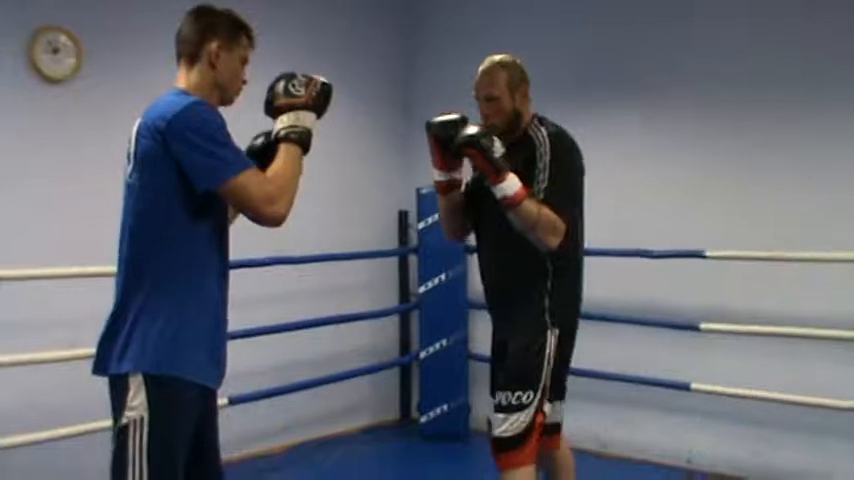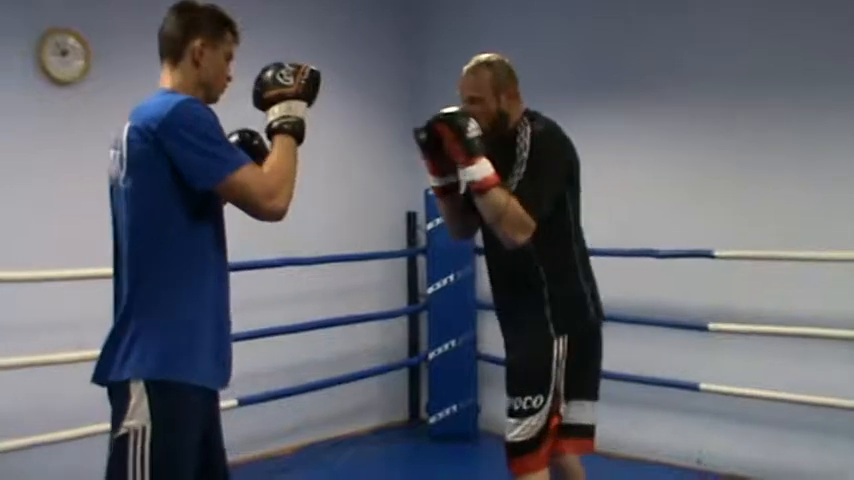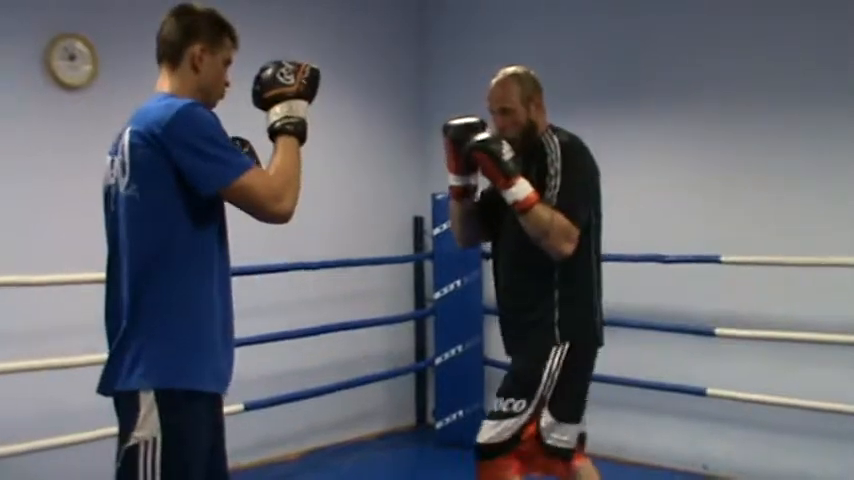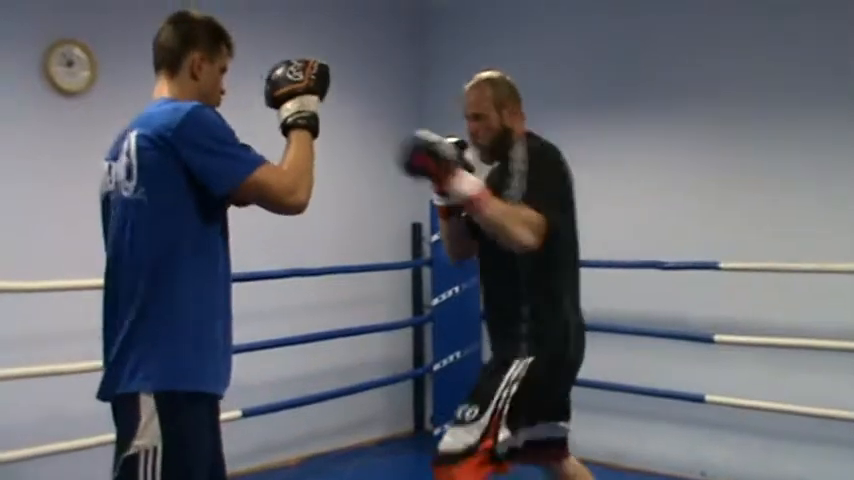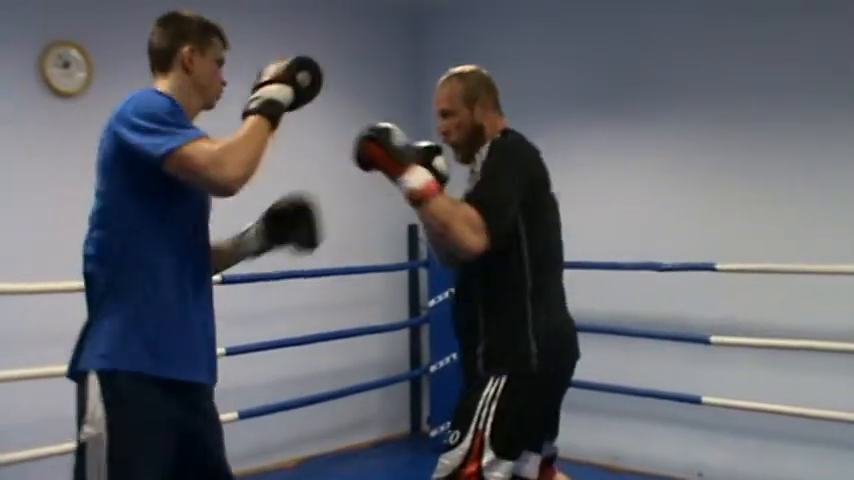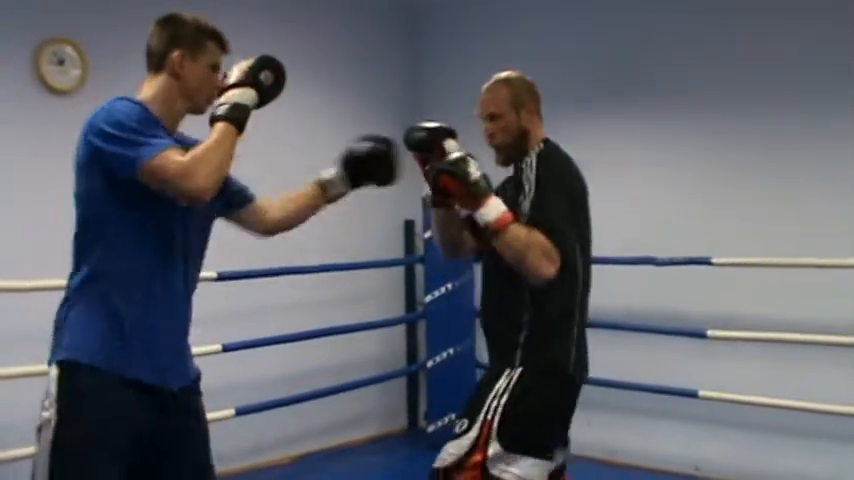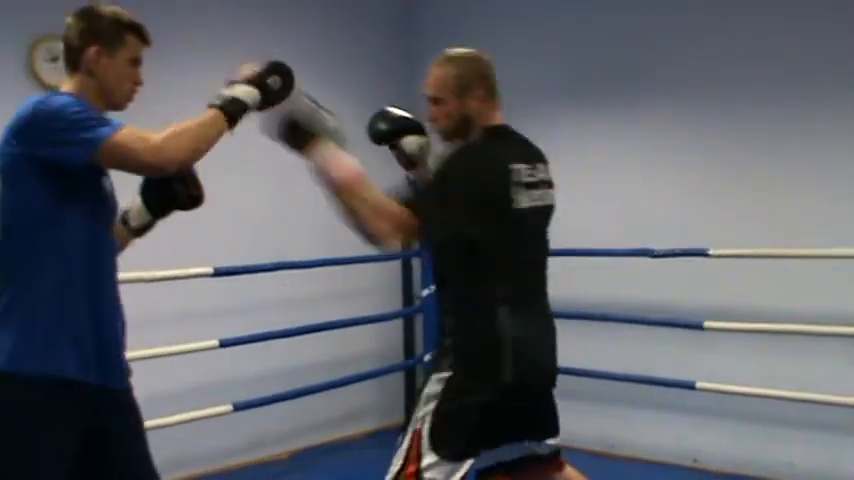
dt=0.3s
person 1, frame 1
left shoulder: (168, 117)
right shoulder: (188, 115)
right elbow: (269, 206)
left wrist: (254, 168)
right wrist: (295, 129)
left hip: (183, 351)
right hip: (156, 354)
person 1, frame 2
left shoulder: (144, 121)
right shoulder: (179, 115)
right elbow: (270, 199)
left wrist: (234, 164)
right wrist: (287, 120)
left hip: (180, 358)
right hip: (158, 360)
person 1, frame 3
left shoulder: (138, 128)
right shoulder: (181, 119)
right elbow: (277, 202)
left wrist: (231, 171)
right wrist: (289, 120)
left hip: (180, 364)
right hip: (163, 368)
person 1, frame 4
left shoulder: (129, 141)
right shoulder: (187, 122)
right elbow: (291, 192)
left wrist: (223, 196)
right wrist: (302, 111)
left hip: (174, 367)
right hip: (159, 374)
person 1, frame 5
left shoulder: (169, 131)
right shoulder: (146, 111)
right elbow: (225, 172)
left wrist: (260, 237)
right wrist: (268, 103)
left hip: (178, 365)
right hip: (127, 364)
person 1, frame 6
left shoulder: (189, 149)
right shoulder: (117, 121)
left elbow: (266, 219)
right elbow: (193, 183)
left wrist: (340, 178)
right wrist: (234, 108)
left hip: (168, 368)
right hip: (98, 363)
person 1, frame 7
left shoulder: (98, 148)
right shoulder: (48, 117)
right elbow: (163, 154)
left wrist: (146, 211)
right wrist: (236, 99)
left hip: (101, 367)
person 2, frame 1
left shoulder: (554, 146)
right shoulder: (493, 145)
left elbow: (551, 234)
right elbow: (456, 229)
left wrist: (501, 175)
right wrist: (446, 169)
left hip: (544, 313)
right hip: (508, 312)
left knee: (515, 439)
right knee: (543, 428)
person 2, frame 2
left shoulder: (543, 141)
right shoulder: (496, 144)
left elbow: (517, 231)
right elbow: (462, 228)
left wrist: (471, 159)
right wrist: (442, 171)
left hip: (557, 317)
right hip: (532, 317)
right knee: (554, 435)
person 2, frame 3
left shoulder: (566, 154)
right shoulder: (515, 156)
left elbow: (561, 242)
right elbow: (468, 236)
left wrist: (510, 181)
right wrist: (461, 174)
left hip: (561, 330)
right hip: (534, 330)
person 2, frame 4
left shoulder: (536, 160)
right shoulder: (510, 169)
left elbow: (524, 235)
right elbow: (460, 250)
left wrist: (455, 176)
right wrist: (447, 191)
left hip: (532, 344)
right hip: (524, 339)
person 2, frame 5
left shoulder: (504, 157)
right shoulder: (510, 161)
left elbow: (468, 240)
right elbow: (452, 251)
left wrist: (407, 172)
right wrist: (424, 185)
left hip: (519, 357)
right hip: (532, 348)
person 2, frame 6
left shoulder: (550, 170)
right shoulder: (520, 175)
left elbow: (542, 265)
right elbow: (456, 248)
left wrist: (482, 198)
right wrist: (441, 180)
left hip: (536, 358)
right hip: (537, 356)
person 2, frame 7
left shoulder: (476, 163)
right shoulder: (528, 159)
left elbow: (390, 227)
left wrist: (320, 148)
right wrist: (419, 165)
left hip: (483, 353)
right hip: (531, 348)
